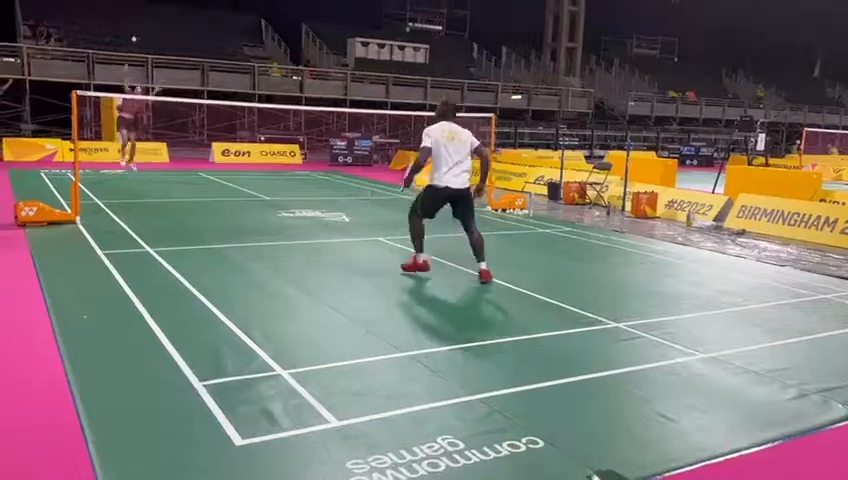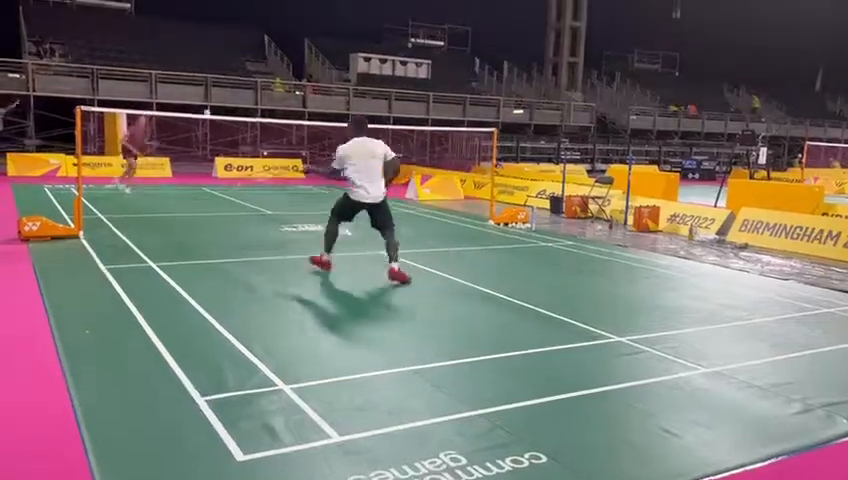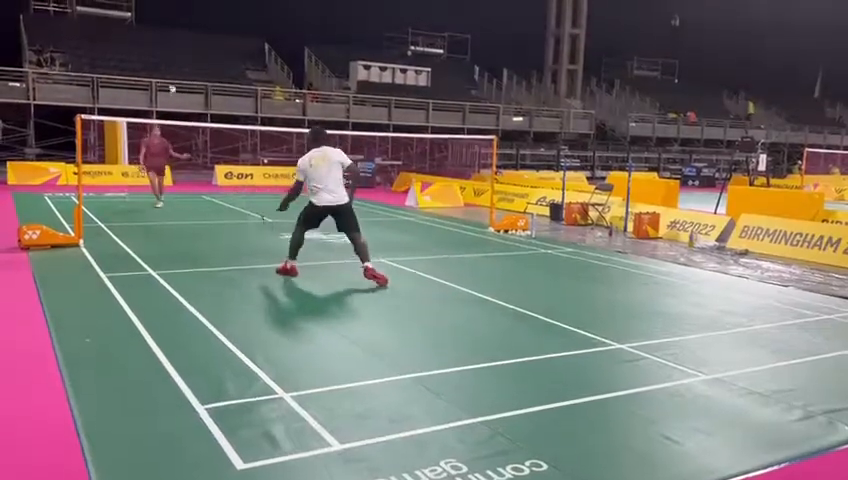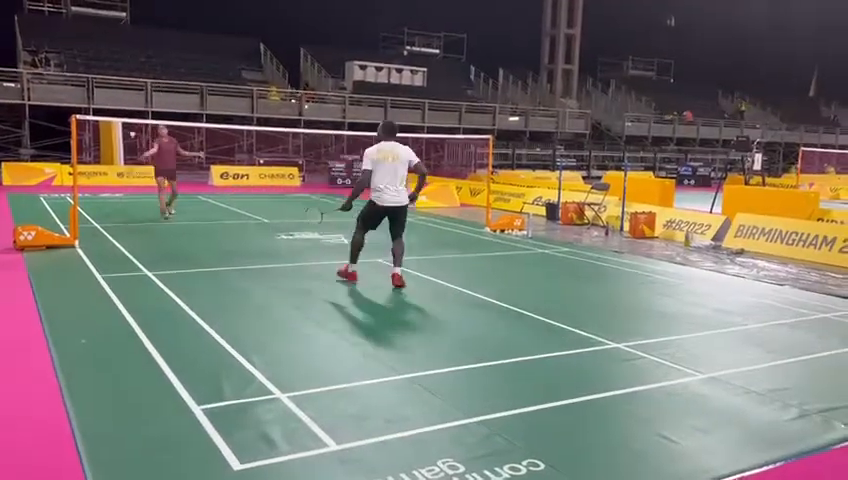
dt=0.5s
person 1, frame 1
left shoulder: (432, 131)
right shoulder: (465, 133)
left elbow: (421, 159)
right elbow: (485, 156)
left wrist: (409, 177)
right wrist: (481, 183)
left hip: (440, 185)
right hip: (463, 187)
left knee: (415, 216)
right knee: (470, 227)
left ankle: (419, 260)
right ankle: (483, 268)
person 1, frame 2
left shoulder: (343, 149)
right shoulder: (379, 145)
left elbow: (333, 172)
right elbow: (396, 167)
right wrist: (385, 183)
left hip: (354, 196)
right hip: (377, 197)
left knee: (333, 220)
right knee: (389, 233)
left ankle: (325, 258)
right ankle: (394, 267)
person 1, frame 3
left shoulder: (304, 160)
right shoulder: (337, 153)
left elbow: (297, 190)
right elbow: (355, 172)
left wrist: (285, 202)
right wrist: (351, 193)
left hip: (318, 203)
right hip: (341, 202)
left knee: (300, 228)
right knee: (356, 236)
left ankle: (290, 265)
right ankle: (368, 267)
person 1, frame 4
left shoulder: (371, 152)
right shoulder: (405, 150)
left elbow: (364, 181)
right elbow: (423, 172)
left wrist: (349, 201)
right wrist: (415, 193)
left hip: (379, 201)
right hip: (401, 202)
left knee: (360, 230)
right knee: (397, 237)
left ankle: (351, 269)
right ankle: (397, 273)
